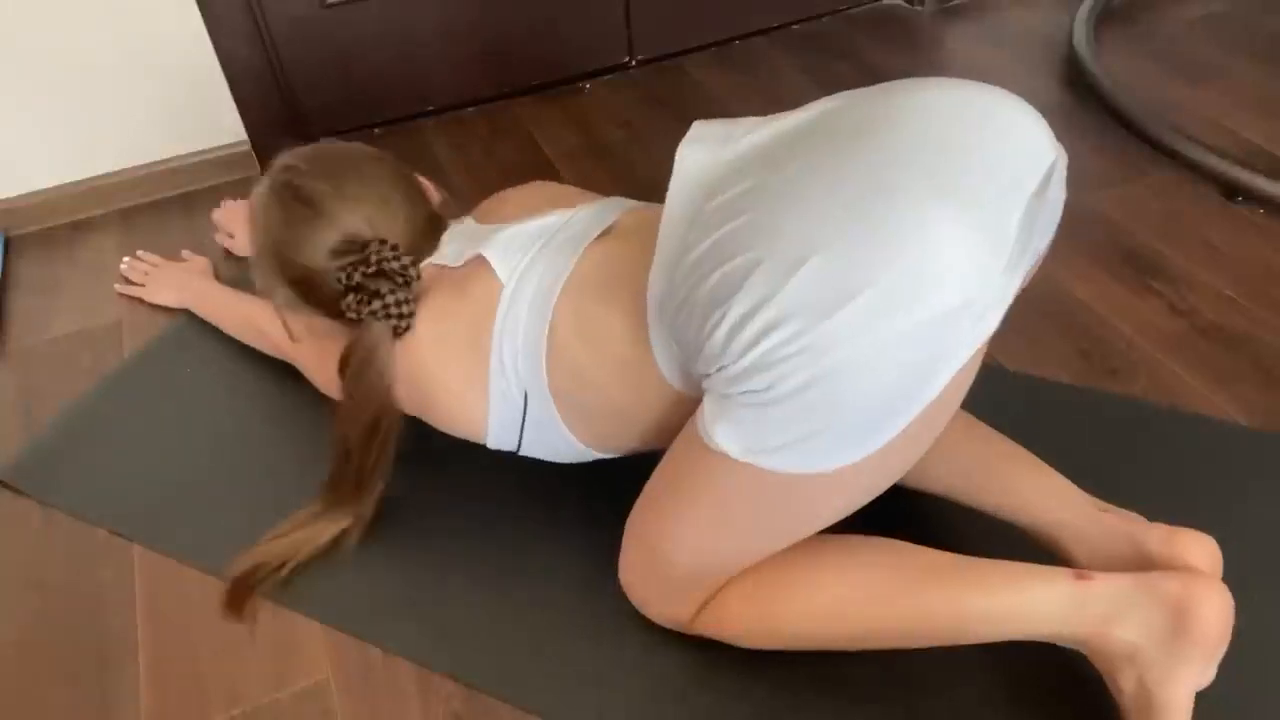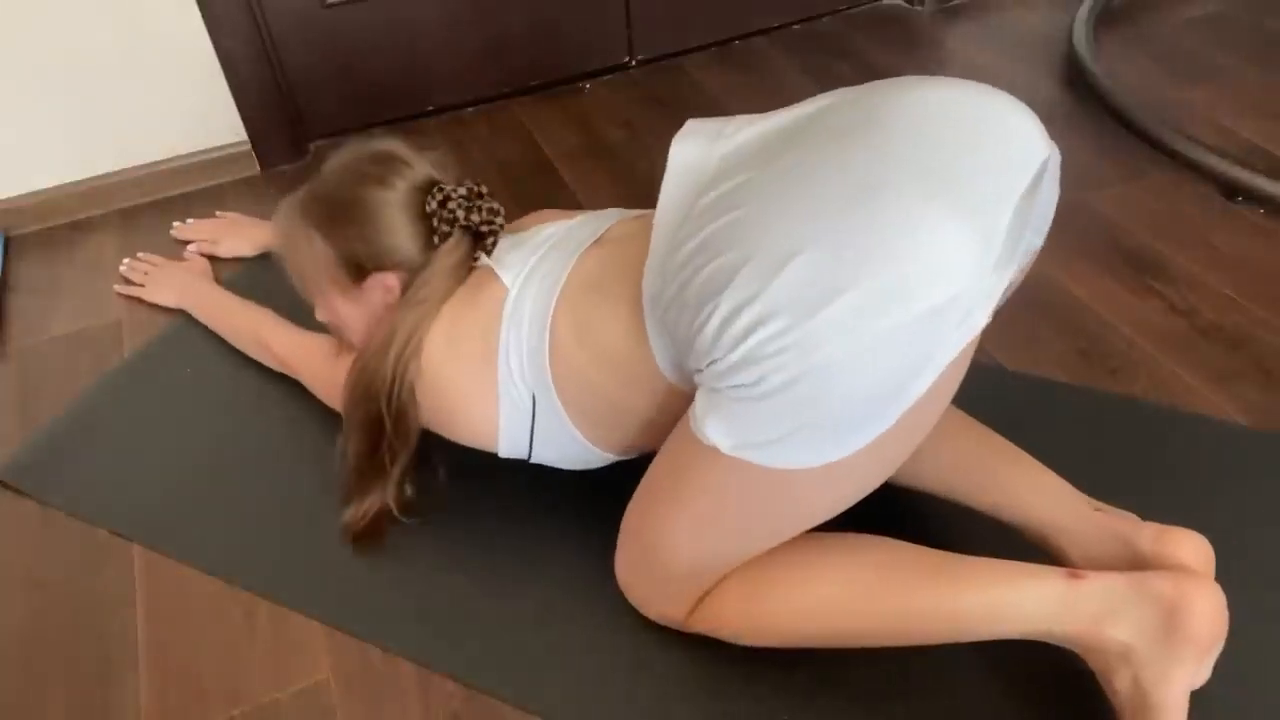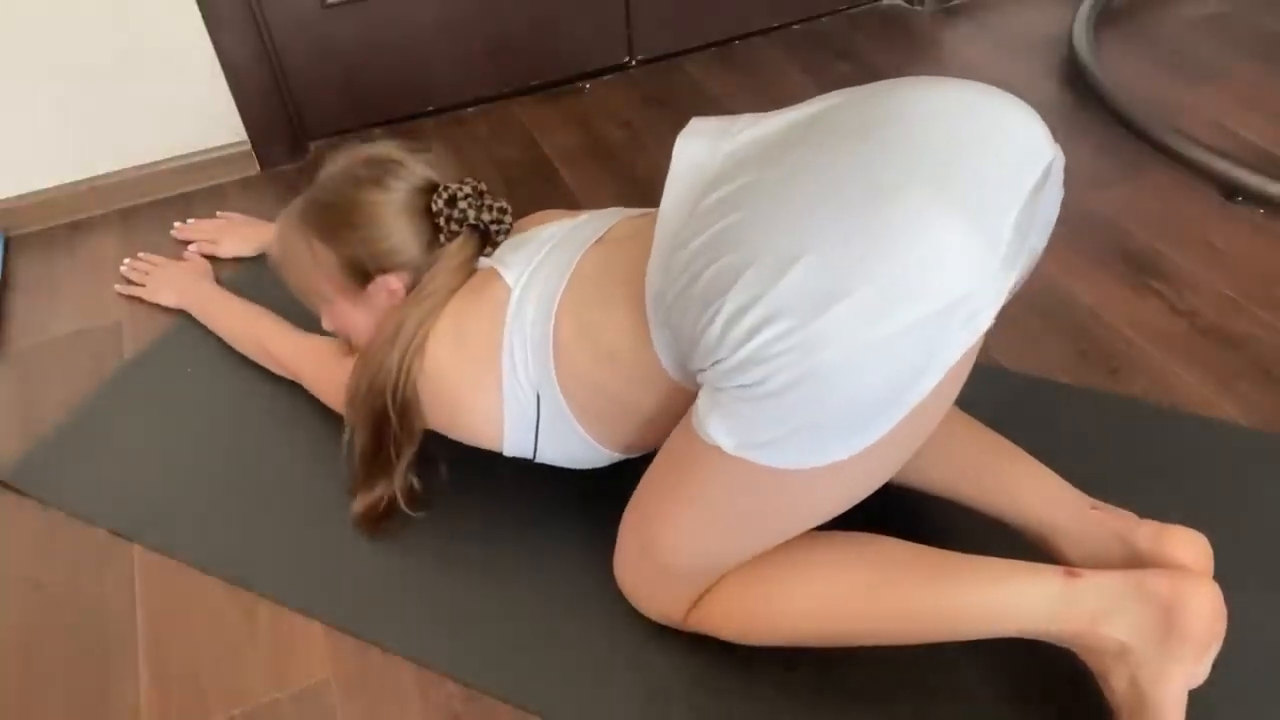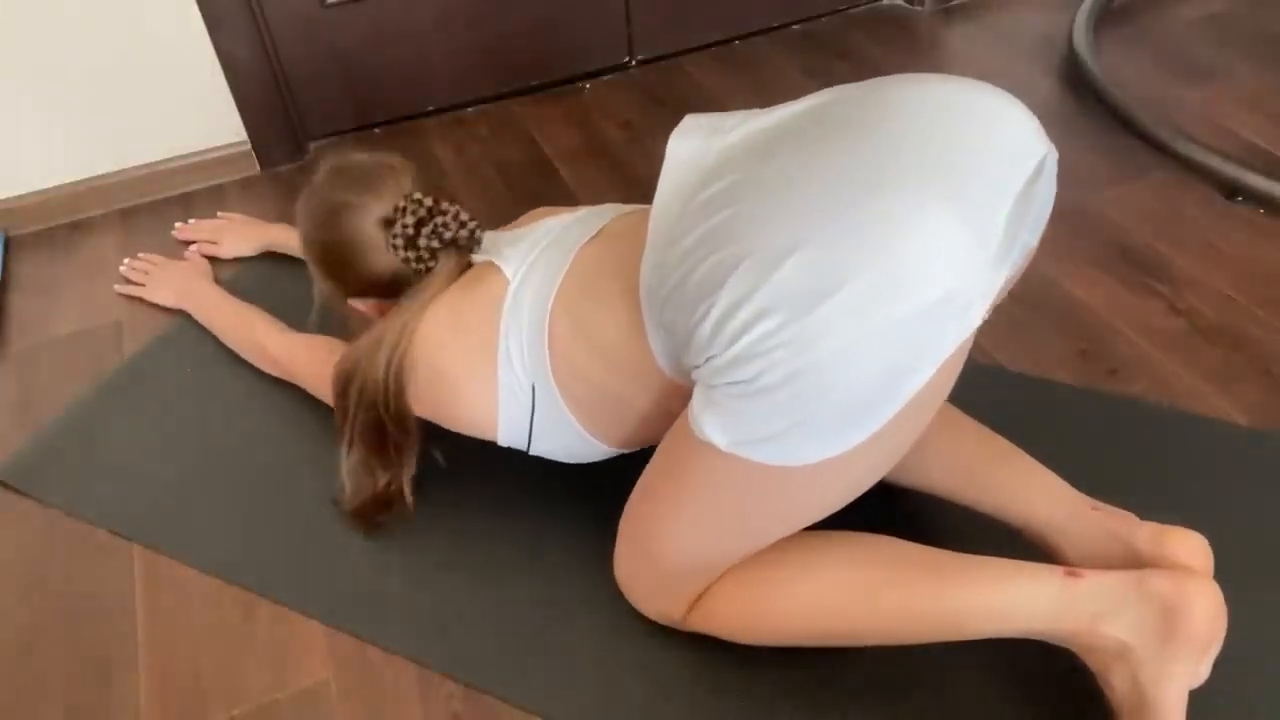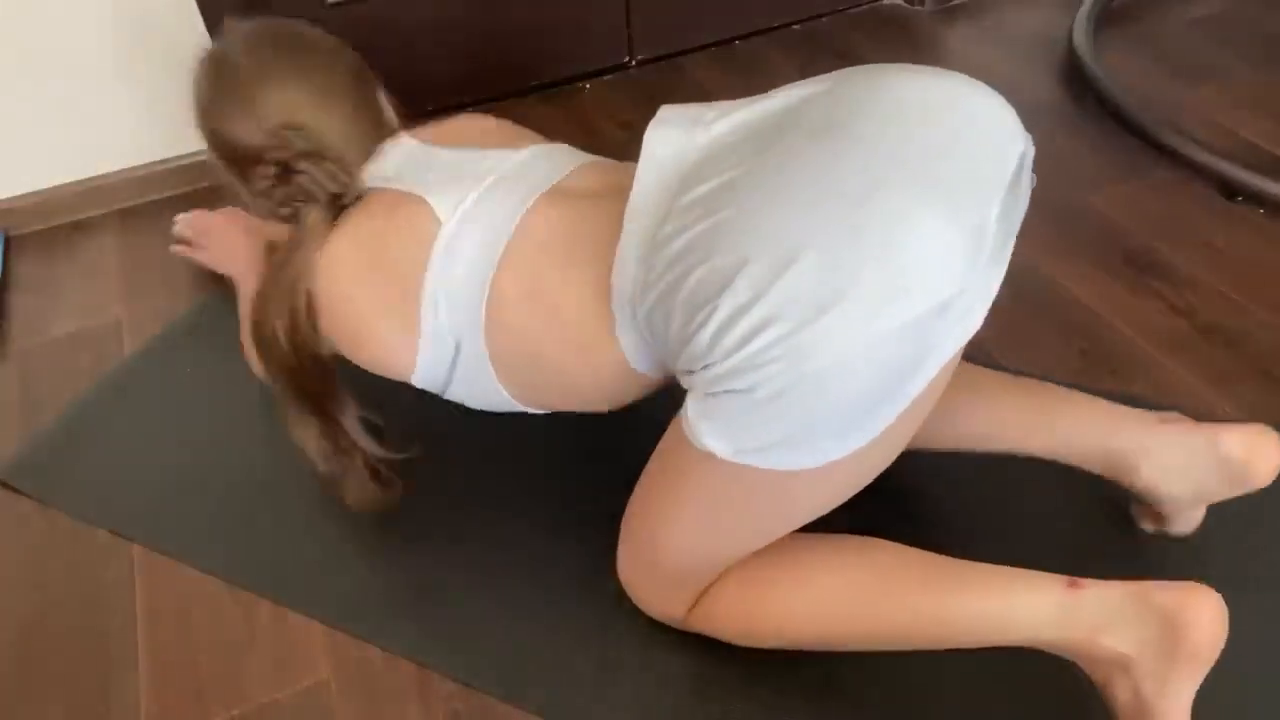
dt=1s
person 1, frame 1
left shoulder: (398, 359)
right shoulder: (505, 210)
left elbow: (297, 331)
left wrist: (199, 287)
right wrist: (283, 223)
left hip: (850, 303)
left knee: (672, 583)
right knee: (853, 405)
left ankle: (1116, 612)
right ankle: (1108, 532)
person 1, frame 2
left shoulder: (416, 369)
right shoulder: (503, 237)
left elbow: (300, 353)
right elbow: (394, 235)
left wrist: (202, 293)
right wrist: (283, 234)
left hip: (840, 300)
left knee: (670, 581)
right knee: (840, 409)
left ankle: (1108, 610)
right ankle: (1105, 533)
person 1, frame 3
left shoulder: (421, 367)
right shoulder: (509, 237)
left elbow: (298, 355)
right elbow: (387, 235)
left wrist: (200, 292)
right wrist: (279, 234)
left hip: (845, 296)
left knee: (668, 579)
right knee: (846, 409)
left ankle: (1105, 608)
right ankle: (1101, 529)
person 1, frame 4
left shoulder: (414, 359)
right shoulder: (510, 235)
left elbow: (290, 351)
right elbow: (391, 241)
left wrist: (198, 292)
right wrist: (273, 233)
left hip: (836, 291)
left knee: (668, 579)
right knee: (838, 402)
left ankle: (1104, 610)
right ankle: (1096, 530)
person 1, frame 5
left shoulder: (321, 276)
right shoulder: (460, 137)
left elbow: (281, 351)
left wrist: (246, 259)
left hip: (832, 292)
left knee: (667, 578)
right knee: (845, 382)
left ankle: (1111, 621)
right ankle: (1157, 448)
